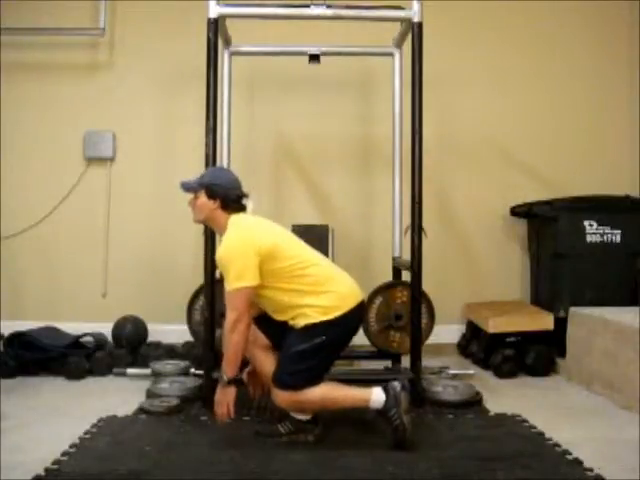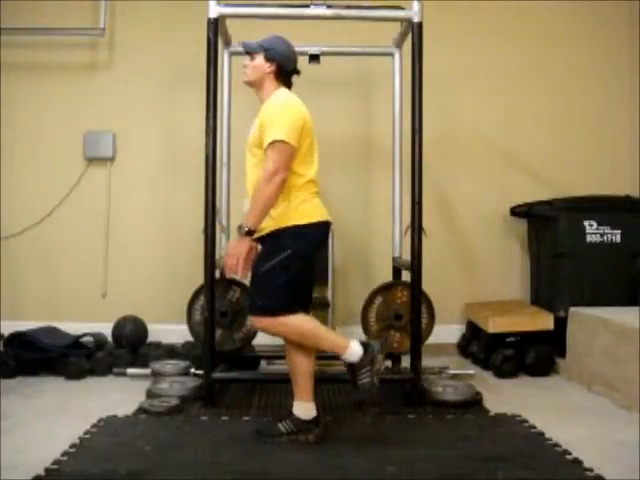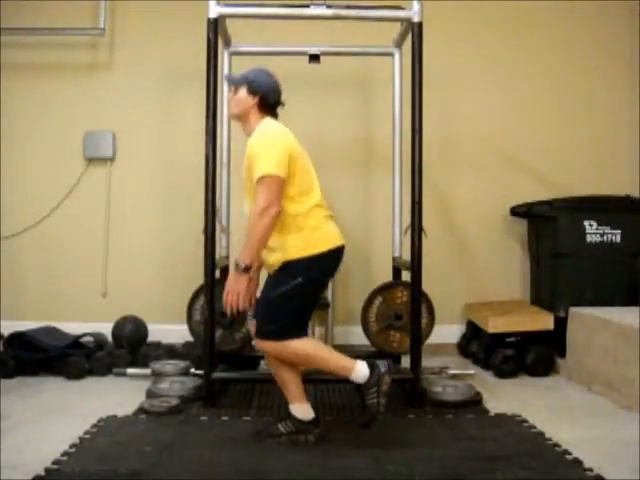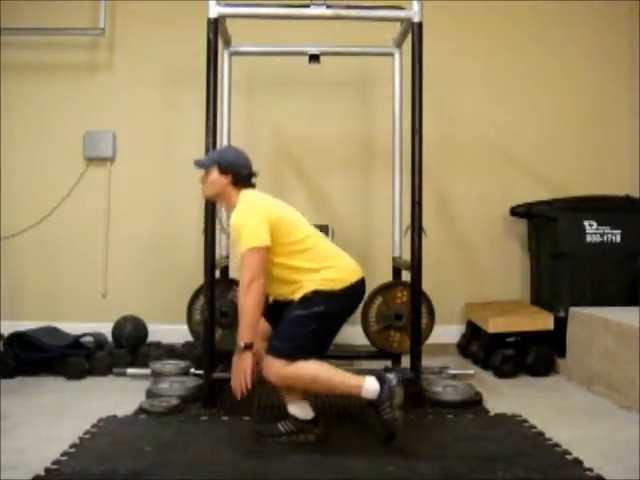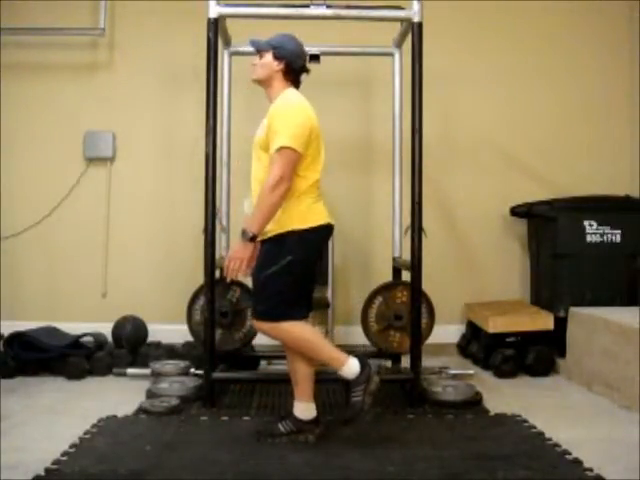
dt=1s
person 1, frame 1
left shoulder: (235, 244)
right shoulder: (245, 228)
left elbow: (236, 319)
right elbow: (254, 301)
left wrist: (227, 382)
right wrist: (259, 365)
left hip: (331, 310)
right hip: (327, 301)
left knee: (287, 394)
right knee: (252, 339)
left ankle: (383, 398)
right ankle: (302, 419)
person 1, frame 2
left shoulder: (281, 106)
right shoulder: (275, 108)
left elbow: (274, 175)
left wrist: (243, 233)
right wrist: (255, 236)
left hip: (294, 226)
right hip: (293, 226)
left knee: (266, 316)
right knee: (288, 320)
left ankle: (357, 353)
right ankle: (304, 417)
person 1, frame 3
left shoulder: (266, 138)
right shoulder: (267, 137)
left elbow: (267, 210)
right elbow: (267, 210)
left wrist: (240, 269)
right wrist: (254, 269)
left hip: (308, 252)
right hip: (304, 250)
left knee: (271, 339)
right knee: (272, 335)
left ankle: (364, 374)
right ankle: (303, 417)
person 1, frame 4
left shoulder: (246, 213)
right shoulder: (252, 206)
left elbow: (253, 283)
right elbow: (257, 282)
left wrist: (243, 350)
right wrist: (248, 344)
left hip: (333, 285)
right hip: (322, 282)
left knee: (278, 368)
right knee: (257, 335)
left ankle: (375, 388)
right ankle: (302, 417)
person 1, frame 5
left shoulder: (290, 108)
right shoulder: (283, 109)
left elbow: (279, 181)
left wrist: (247, 237)
right wrist: (257, 238)
left hip: (295, 231)
right hip: (293, 230)
left knee: (270, 319)
right knee: (288, 322)
left ankle: (355, 370)
right ankle: (304, 416)
